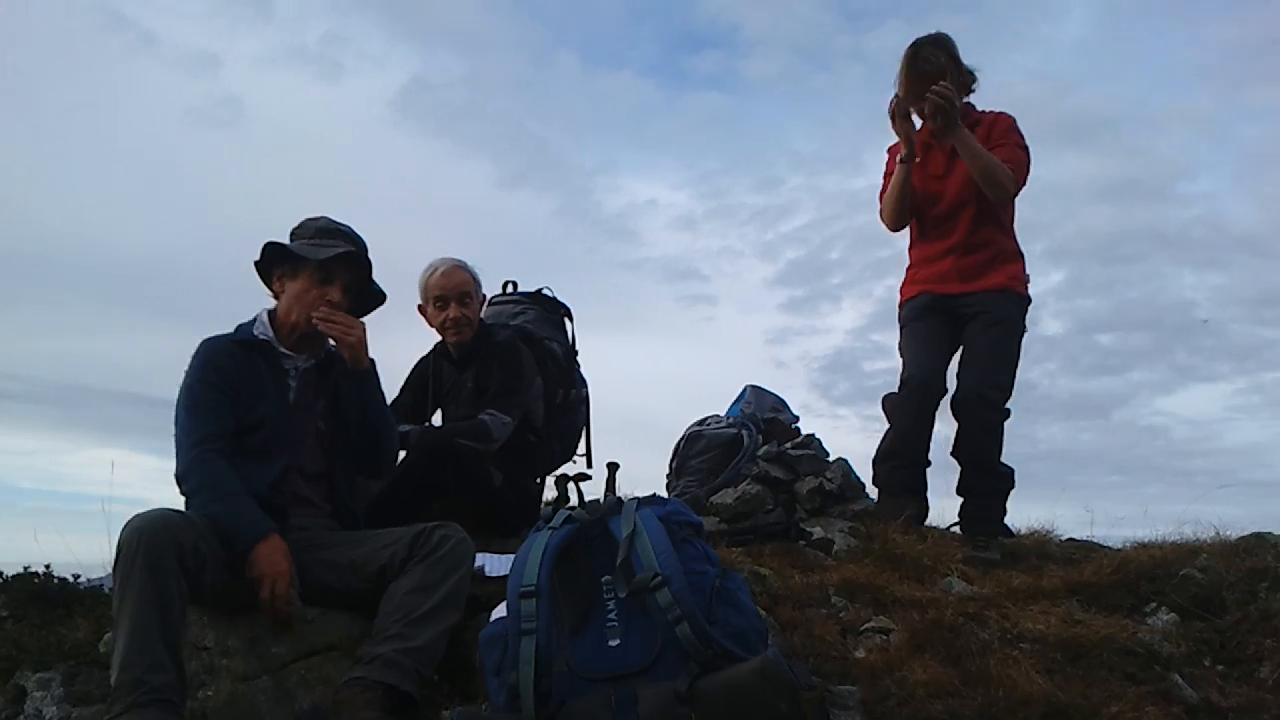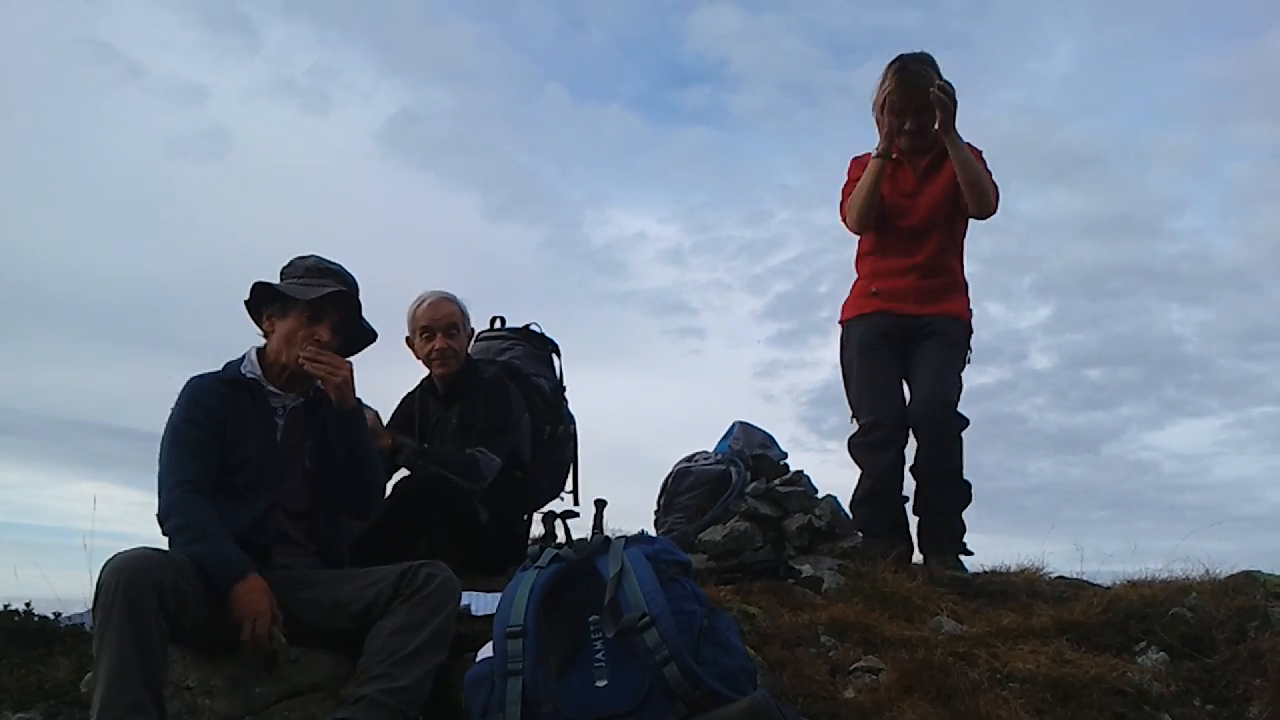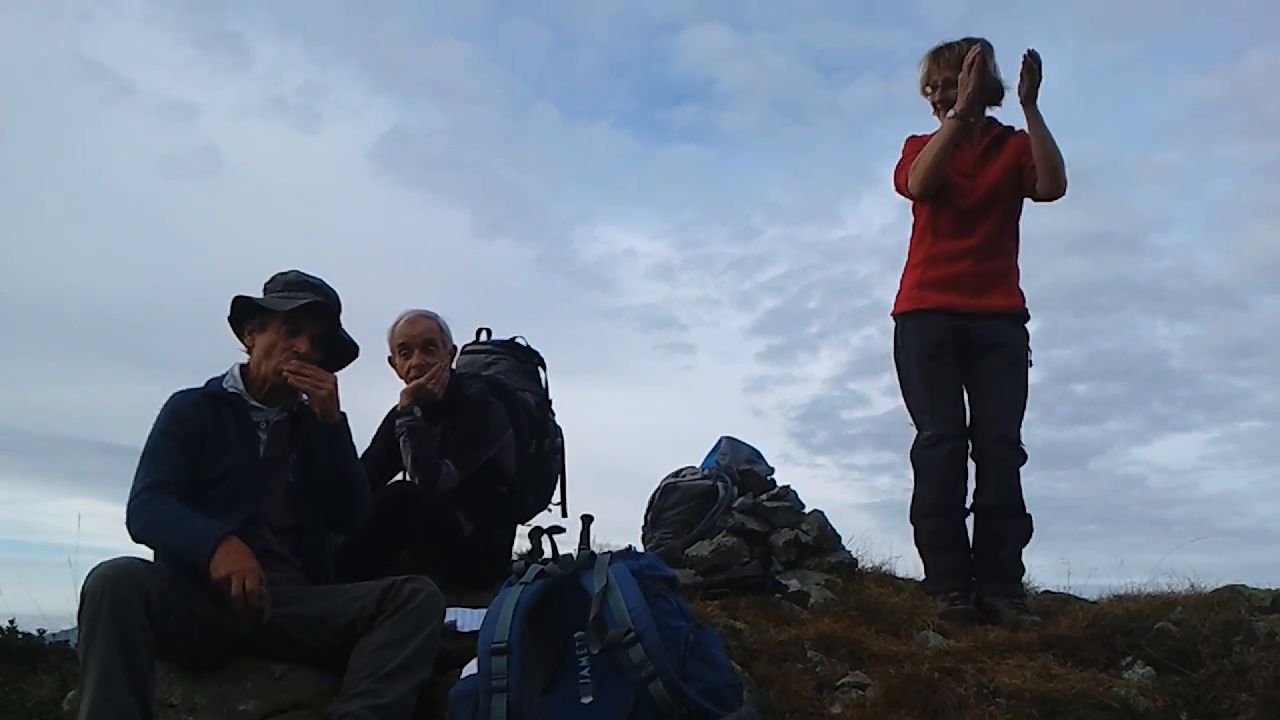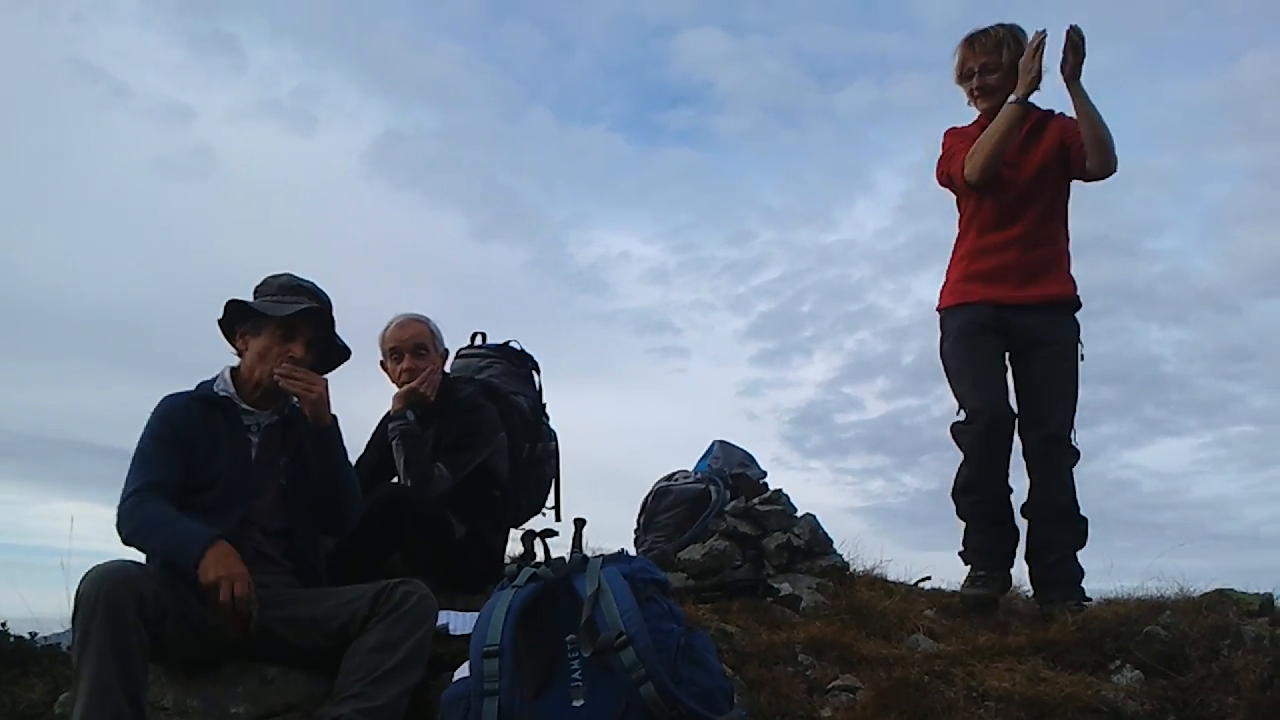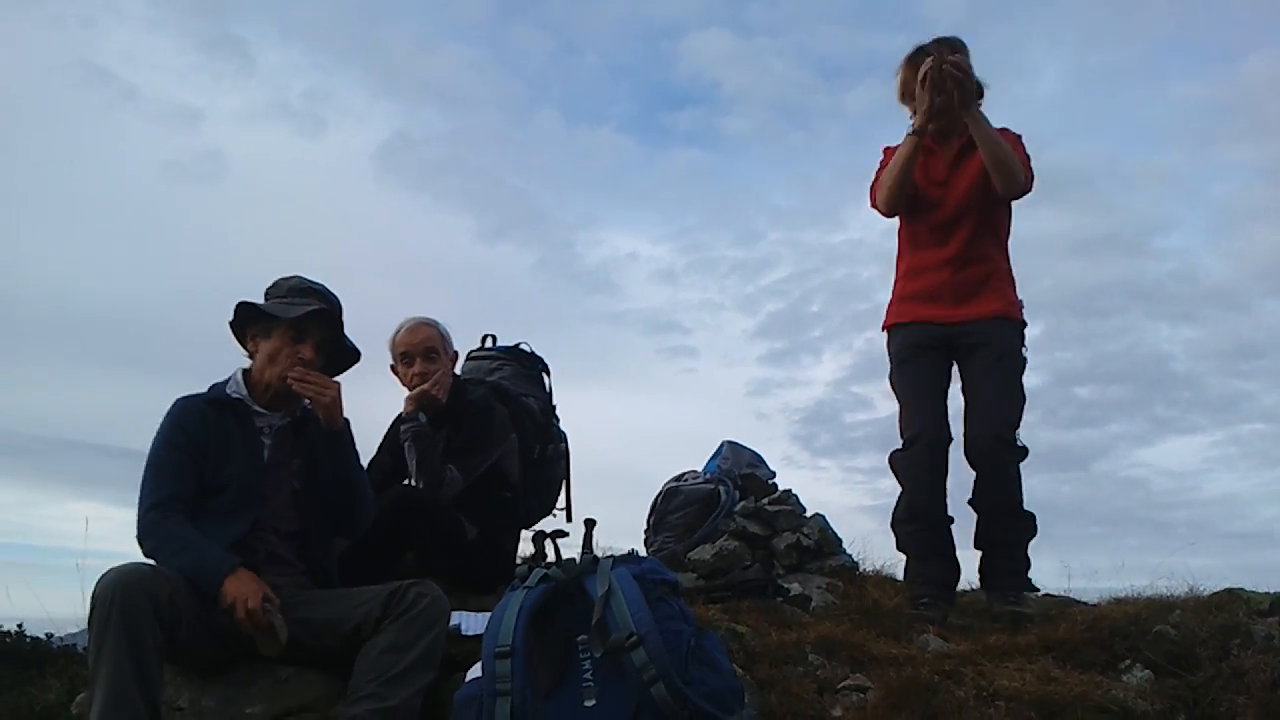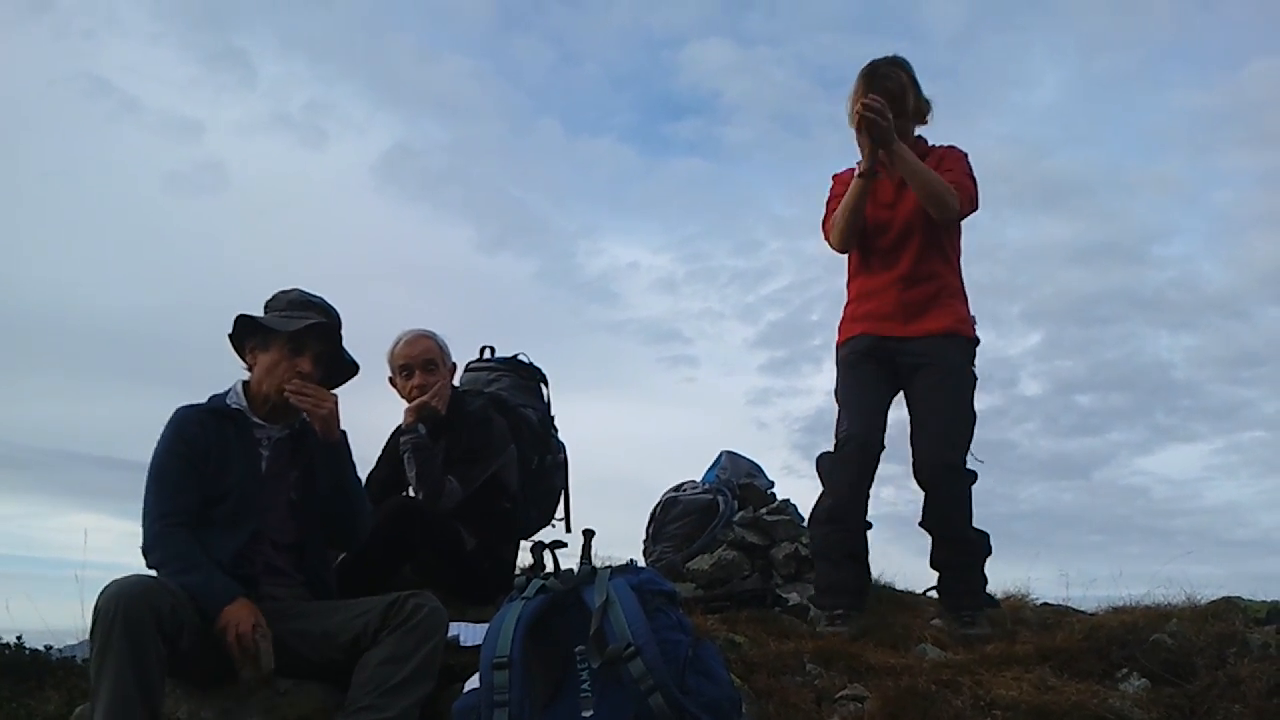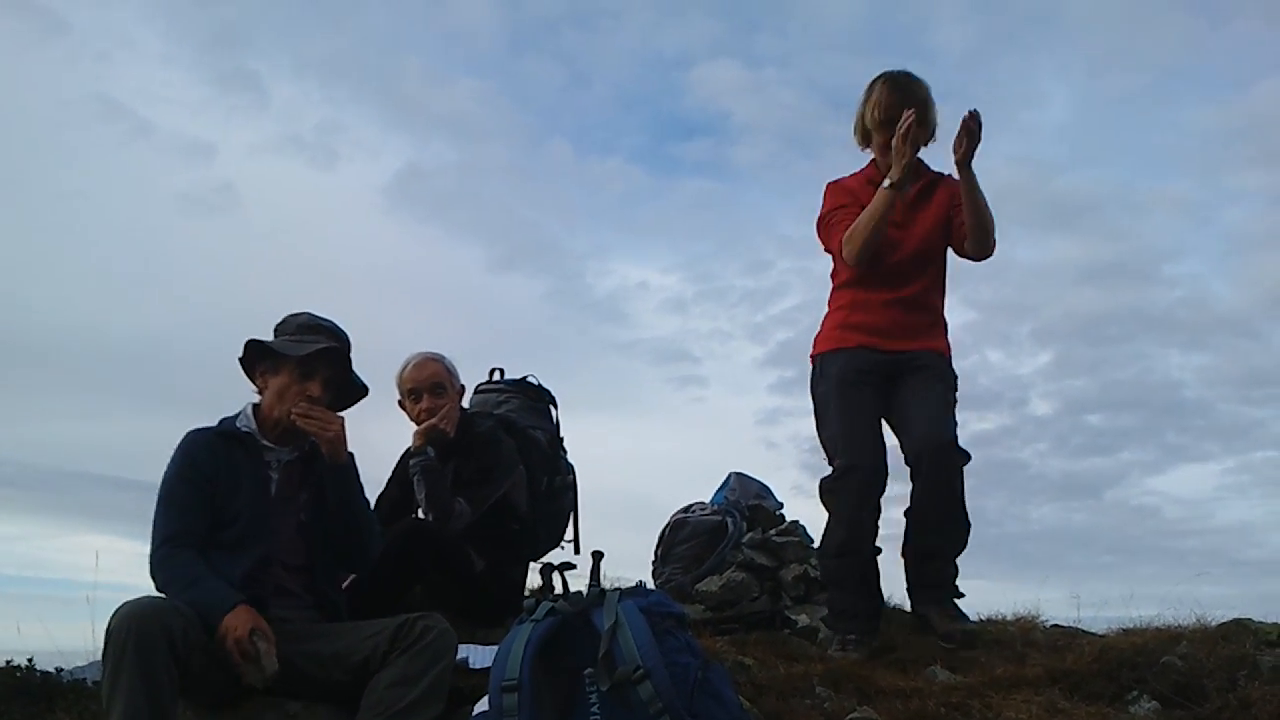
dt=0.7s
person 1, frame 1
left shoulder: (998, 128)
right shoulder: (903, 150)
left elbow: (1003, 186)
right elbow: (893, 218)
left wrist: (954, 129)
right wrist: (909, 150)
left hip: (994, 291)
right hip: (927, 293)
left knee: (980, 400)
right knee: (917, 385)
left ankle: (983, 526)
right ankle: (898, 513)
person 1, frame 2
left shoulder: (959, 159)
right shoulder: (868, 165)
left elbow: (984, 205)
right elbow: (856, 220)
left wrist: (948, 134)
right wrist: (886, 147)
left hip: (940, 316)
right hip: (872, 314)
left knee: (935, 411)
right knee: (880, 427)
left ankle: (942, 545)
right ankle: (884, 553)
person 1, frame 3
left shoulder: (1015, 146)
right shoulder: (922, 146)
left elbow: (1053, 187)
right elbow: (919, 187)
left wrist: (1030, 107)
right wrist: (959, 116)
left hip: (998, 315)
right hip: (927, 312)
left knee: (999, 443)
right knee: (942, 439)
left ankle: (999, 582)
right ankle: (949, 580)
person 1, frame 4
left shoulder: (1057, 131)
right shoulder: (960, 140)
left elbow: (1102, 164)
right elbow: (978, 171)
left wrist: (1074, 86)
right wrist: (1022, 94)
left hip: (1047, 305)
right hip: (973, 303)
left knee: (1050, 438)
right knee: (987, 419)
left ankle: (1058, 584)
right ankle: (987, 561)
person 1, frame 5
left shoulder: (996, 145)
right shoulder: (901, 156)
left elbow: (1016, 184)
right elbow: (885, 202)
left wrist: (968, 115)
right wrist: (922, 127)
left hip: (990, 318)
right hip: (915, 321)
left knee: (993, 439)
right knee: (923, 441)
left ankle: (1006, 579)
right ankle: (930, 585)
person 1, frame 6
left shoulder: (946, 161)
right shoulder: (850, 183)
left elbow: (951, 209)
right elbow: (840, 240)
left wrist: (895, 146)
right wrist: (867, 161)
left hip: (940, 336)
right hip: (866, 338)
left knee: (942, 464)
right knee: (853, 452)
left ankle: (963, 598)
right ankle: (838, 599)
person 1, frame 7
left shoulder: (943, 191)
right shoulder: (844, 192)
left elbow: (980, 247)
right elbow: (853, 253)
left wrist: (964, 168)
right wrist: (897, 175)
left hip: (921, 355)
right hip: (848, 354)
left knee: (938, 450)
right knee: (858, 473)
left ankle: (935, 598)
right ankle: (852, 619)
person 2, frame 1
left shoulder: (344, 372)
right shoulder: (222, 356)
left elbow: (378, 464)
right elbow: (200, 462)
left wrist: (359, 368)
right wrist: (262, 540)
left hip: (325, 549)
right hip: (233, 546)
left knee: (447, 543)
right knee: (153, 533)
person 2, frame 2
left shoulder: (331, 410)
right shoulder: (208, 394)
left elbow: (364, 505)
right elbow: (181, 503)
left wrist: (348, 408)
right wrist: (239, 579)
left hip: (308, 589)
right hip: (216, 584)
left knee: (433, 582)
right knee: (133, 572)
person 2, frame 3
left shoulder: (316, 425)
right shoulder: (193, 410)
left elbow: (350, 520)
right elbow: (146, 510)
left wrist: (331, 422)
right wrist: (219, 543)
left hip: (292, 603)
right hip: (199, 597)
left knee: (417, 597)
right knee: (117, 581)
person 2, frame 4
left shoulder: (307, 428)
right shoulder: (182, 413)
left elbow: (342, 524)
right elbow: (138, 512)
left wrist: (322, 425)
right wrist: (205, 547)
left hip: (285, 605)
right hip: (193, 598)
left knee: (410, 599)
right knee: (112, 584)
person 2, frame 5
left shoulder: (319, 431)
right shoulder: (195, 415)
left elbow: (354, 526)
right elbow: (158, 522)
left wrist: (334, 429)
right wrist: (227, 575)
left hip: (300, 606)
right hip: (208, 600)
left knee: (423, 601)
right knee: (128, 587)
person 2, frame 6
left shoulder: (317, 442)
right shoulder: (195, 426)
left elbow: (350, 538)
right elbow: (164, 535)
left wrist: (331, 440)
right wrist: (227, 602)
left hip: (297, 619)
right hip: (207, 614)
left knee: (421, 612)
right knee: (130, 598)
person 2, frame 7
left shoulder: (326, 464)
right shoulder: (205, 449)
left elbow: (360, 560)
right elbow: (172, 557)
left wrist: (339, 462)
right wrist: (229, 610)
left hip: (308, 640)
right hip: (219, 632)
left knee: (430, 634)
right knee: (143, 620)
person 3, frame 1
left shoulder: (508, 353)
right shoulder: (433, 364)
left elbow: (490, 432)
left wrist: (402, 434)
left hip: (509, 500)
right hip: (458, 494)
left knee: (435, 449)
person 3, frame 2
left shoulder: (496, 390)
right shoulder: (420, 399)
left elbow: (478, 472)
left wrist: (393, 445)
left hip: (496, 536)
right hip: (444, 530)
left knee: (421, 485)
person 3, frame 3
left shoulder: (480, 407)
right shoulder: (405, 415)
left elbow: (430, 484)
left wrist: (409, 412)
left hip: (479, 554)
right hip: (429, 545)
left knee: (402, 497)
person 3, frame 4
left shoulder: (472, 409)
right shoulder: (399, 418)
left elbow: (423, 488)
left wrist: (402, 417)
left hip: (471, 557)
right hip: (421, 548)
left knee: (394, 499)
person 3, frame 5
left shoulder: (483, 411)
right shoulder: (411, 420)
left elbow: (436, 490)
right elbow: (370, 493)
left wrist: (414, 420)
left hip: (484, 557)
right hip: (433, 549)
left knee: (406, 501)
person 3, frame 6
left shoulder: (481, 421)
right shoulder: (408, 432)
left elbow: (436, 500)
right elbow: (369, 505)
left wrist: (415, 432)
left hip: (483, 568)
right hip: (434, 560)
left knee: (403, 511)
person 3, frame 7
left shoulder: (490, 443)
right shoulder: (420, 453)
left elbow: (445, 522)
right elbow: (379, 528)
left wrist: (423, 454)
left hip: (491, 589)
right hip: (444, 582)
left knee: (413, 533)
